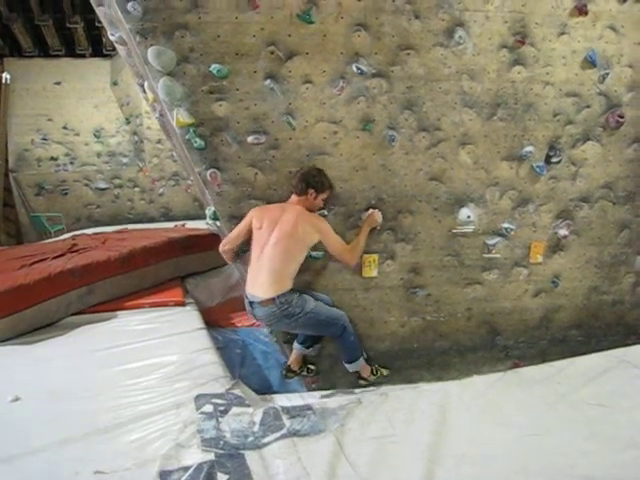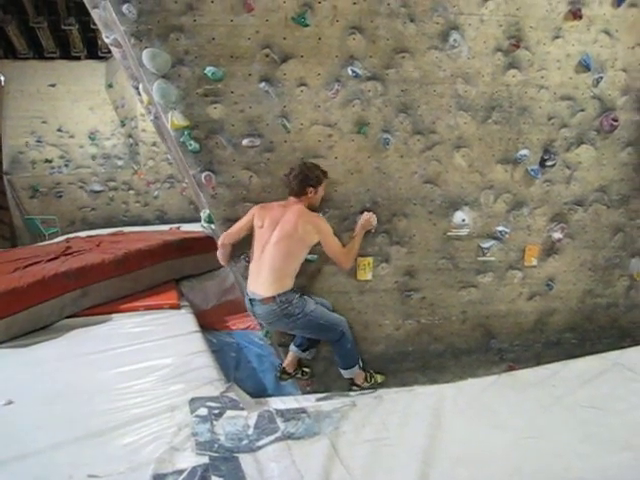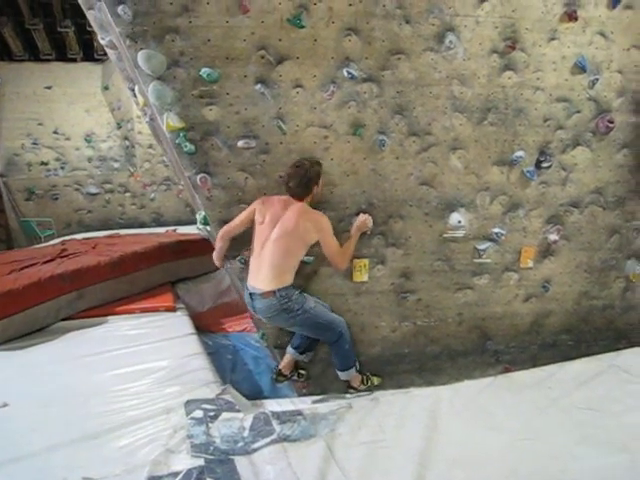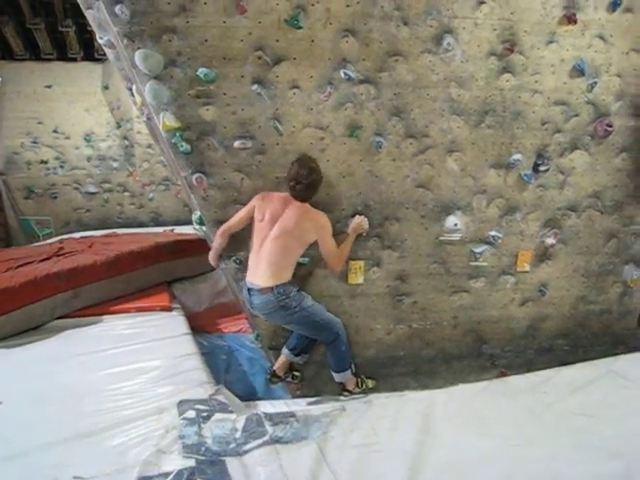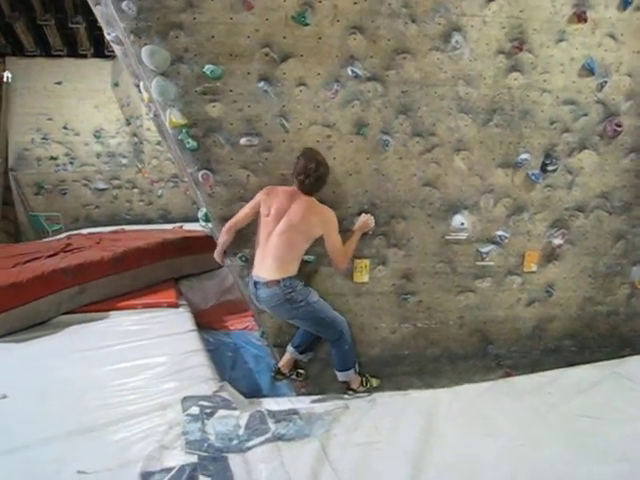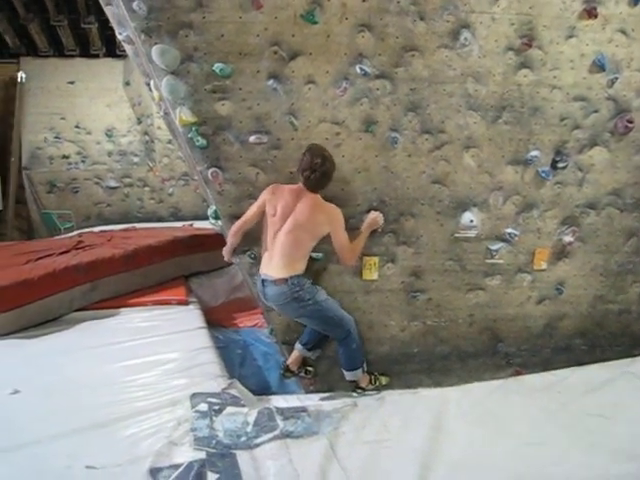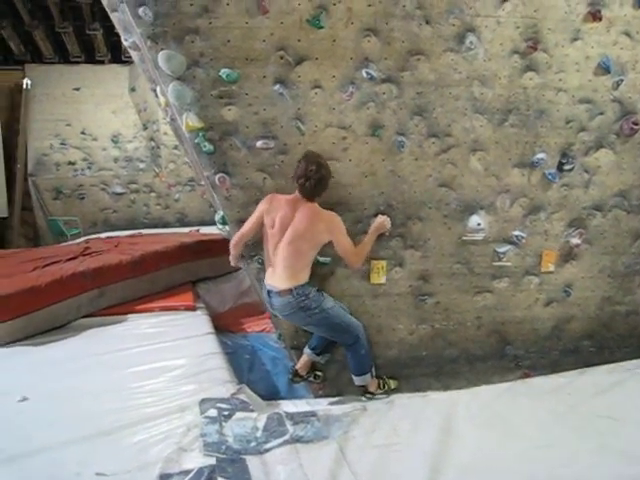
dt=0.3s
person 1, frame 1
left shoulder: (259, 212)
right shoulder: (314, 222)
left elbow: (225, 247)
right elbow: (350, 258)
left wrist: (233, 260)
right wrist: (367, 226)
left hip: (252, 304)
right hip: (276, 307)
left knee: (323, 305)
right knee: (340, 322)
left ankle: (295, 362)
right ankle: (364, 371)
person 1, frame 2
left shoulder: (261, 210)
right shoulder: (314, 222)
left elbow: (224, 241)
right elbow: (345, 262)
left wrist: (224, 260)
right wrist: (361, 230)
left hip: (252, 301)
right hip: (276, 306)
left knee: (322, 311)
right knee: (339, 327)
left ankle: (290, 365)
right ankle: (358, 377)
person 1, frame 3
left shoulder: (264, 204)
right shoulder: (316, 220)
left elbow: (224, 234)
right elbow: (340, 263)
left wrist: (218, 257)
right wrist: (357, 231)
left hip: (252, 297)
right hip: (276, 300)
left knee: (320, 314)
right knee: (337, 328)
left ankle: (286, 366)
right ankle: (355, 380)
person 1, frame 4
left shoulder: (263, 200)
right shoulder: (317, 220)
left elbow: (224, 231)
right elbow: (336, 264)
left wrist: (214, 256)
right wrist: (353, 233)
left hip: (250, 293)
right hip: (275, 296)
left knee: (315, 317)
right knee: (334, 329)
left ankle: (281, 367)
right ankle: (349, 382)
person 1, frame 5
left shoulder: (269, 193)
right shoulder: (323, 215)
left elbow: (230, 228)
right elbow: (340, 262)
left wrist: (219, 251)
right wrist: (359, 231)
left hip: (257, 288)
right hip: (281, 291)
left knee: (319, 315)
right knee: (338, 328)
left ankle: (285, 365)
right ankle: (354, 381)
person 1, frame 6
left shoulder: (273, 192)
right shoulder: (329, 213)
left elbow: (237, 229)
right elbow: (348, 258)
left wrist: (228, 250)
right wrist: (367, 228)
left hip: (264, 285)
right hip: (289, 288)
left knee: (328, 312)
right knee: (345, 327)
left ankle: (294, 362)
right ankle: (361, 380)
person 1, frame 7
left shoulder: (271, 202)
right shoulder: (328, 221)
left elbow: (236, 242)
right elbow: (354, 261)
left wrist: (234, 258)
right wrist: (374, 231)
left hip: (271, 295)
right hip: (295, 298)
left knee: (338, 315)
right knee: (353, 331)
left ankle: (303, 366)
right ankle: (370, 384)
